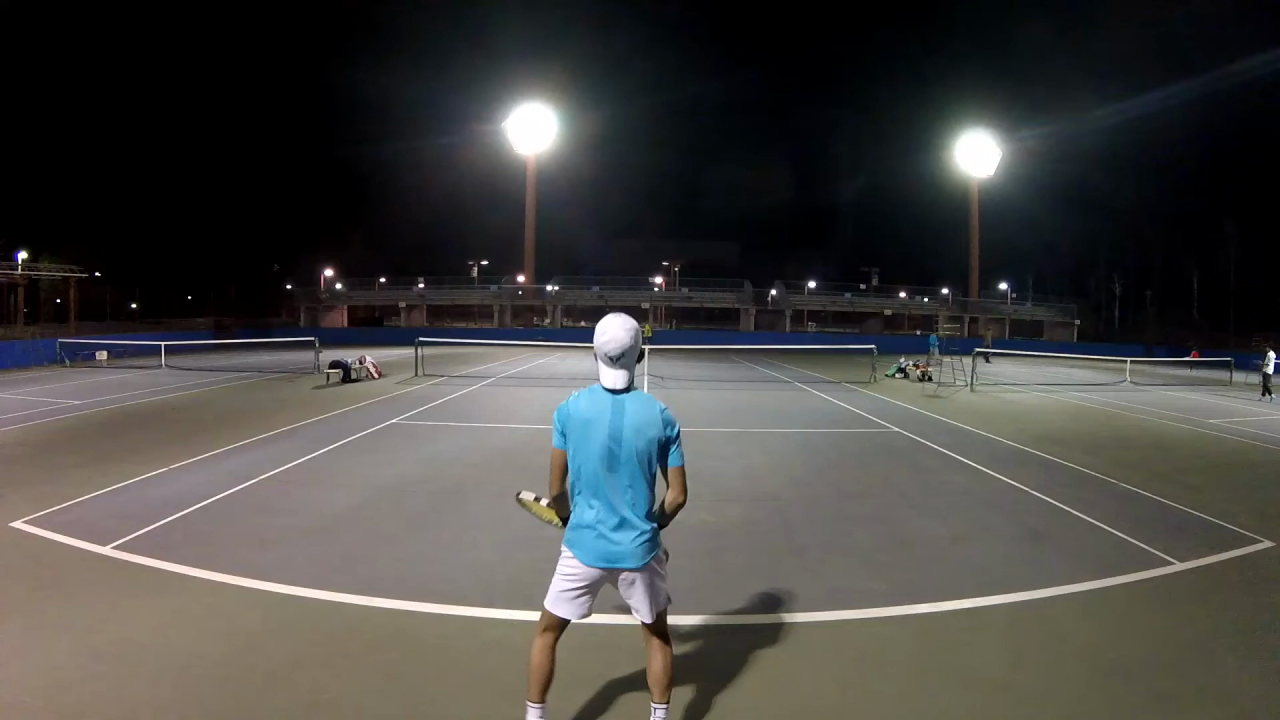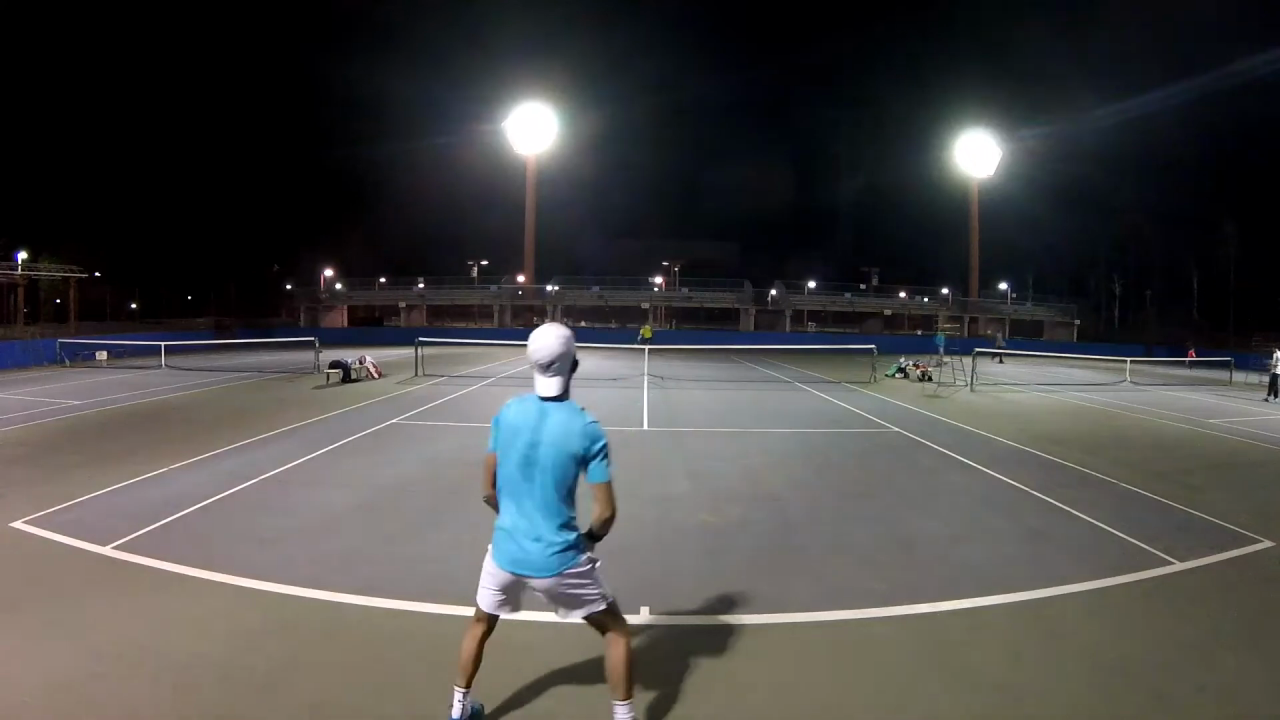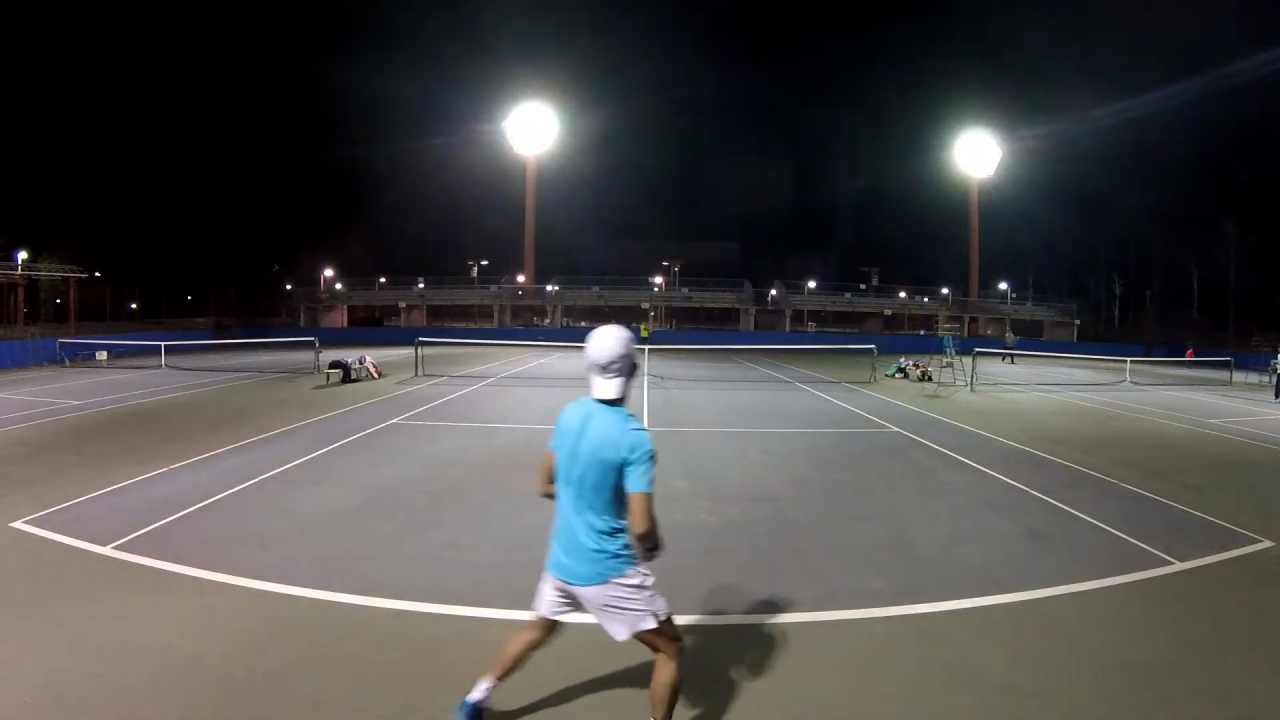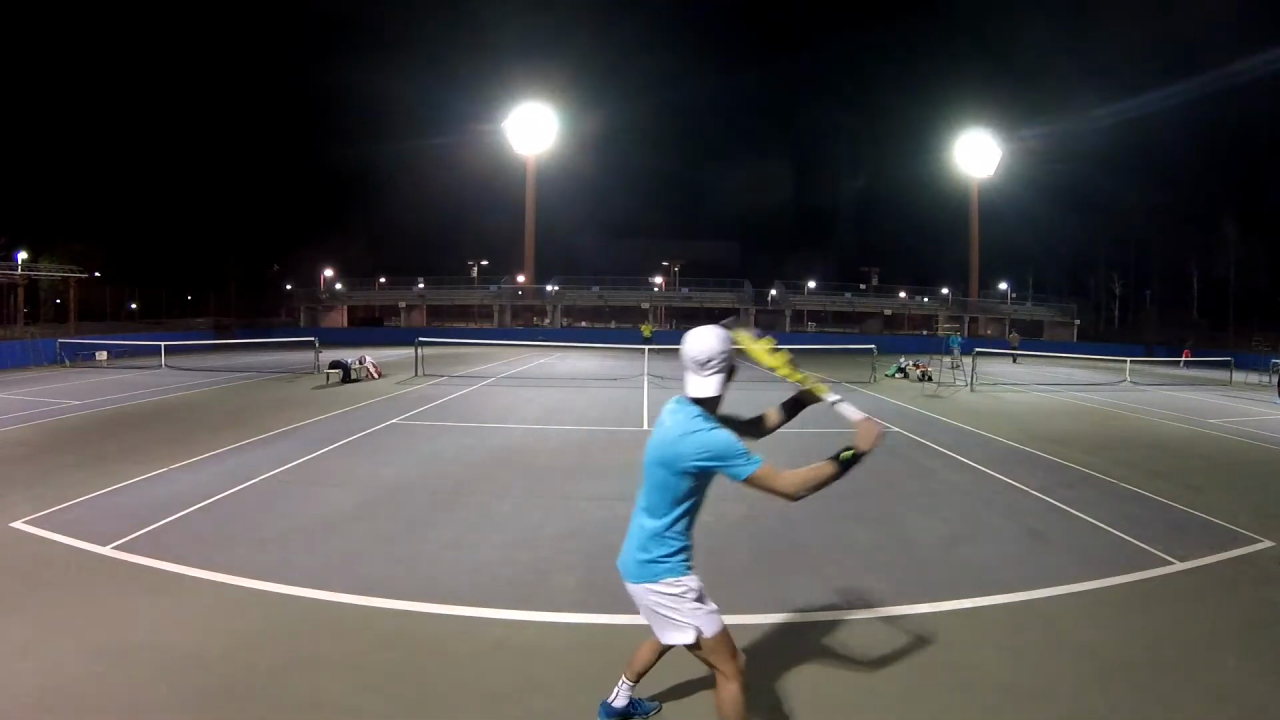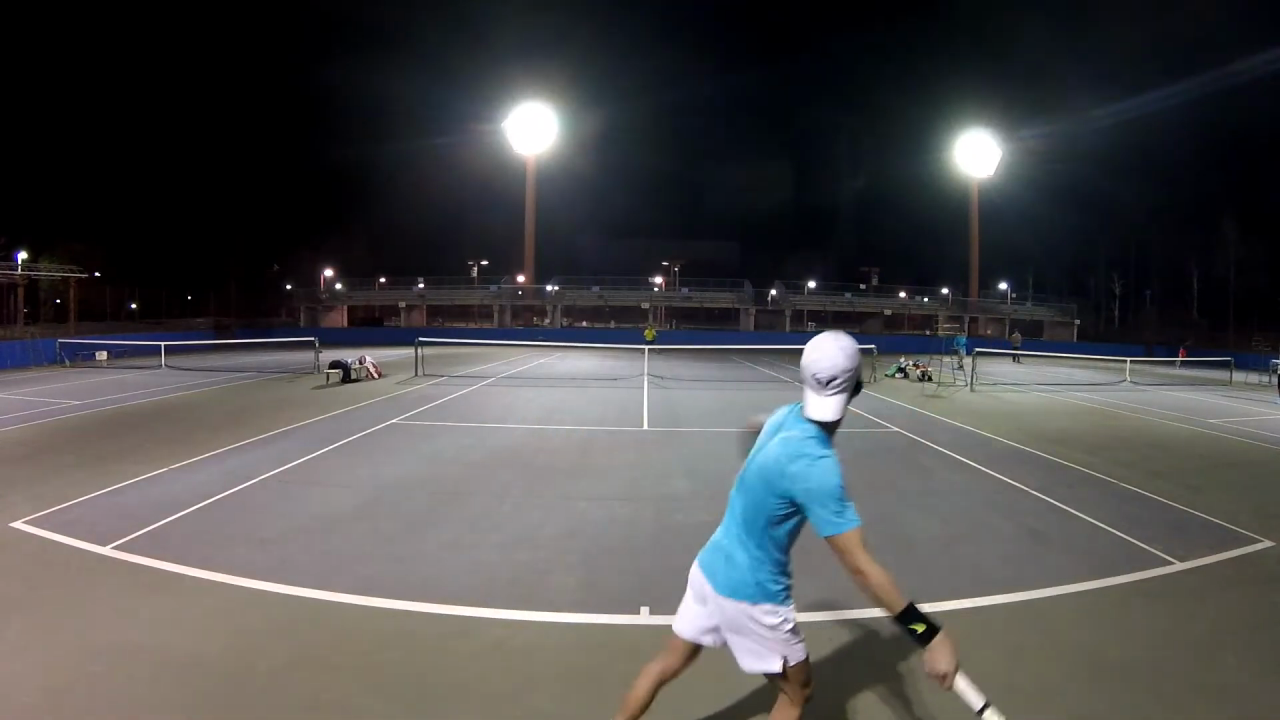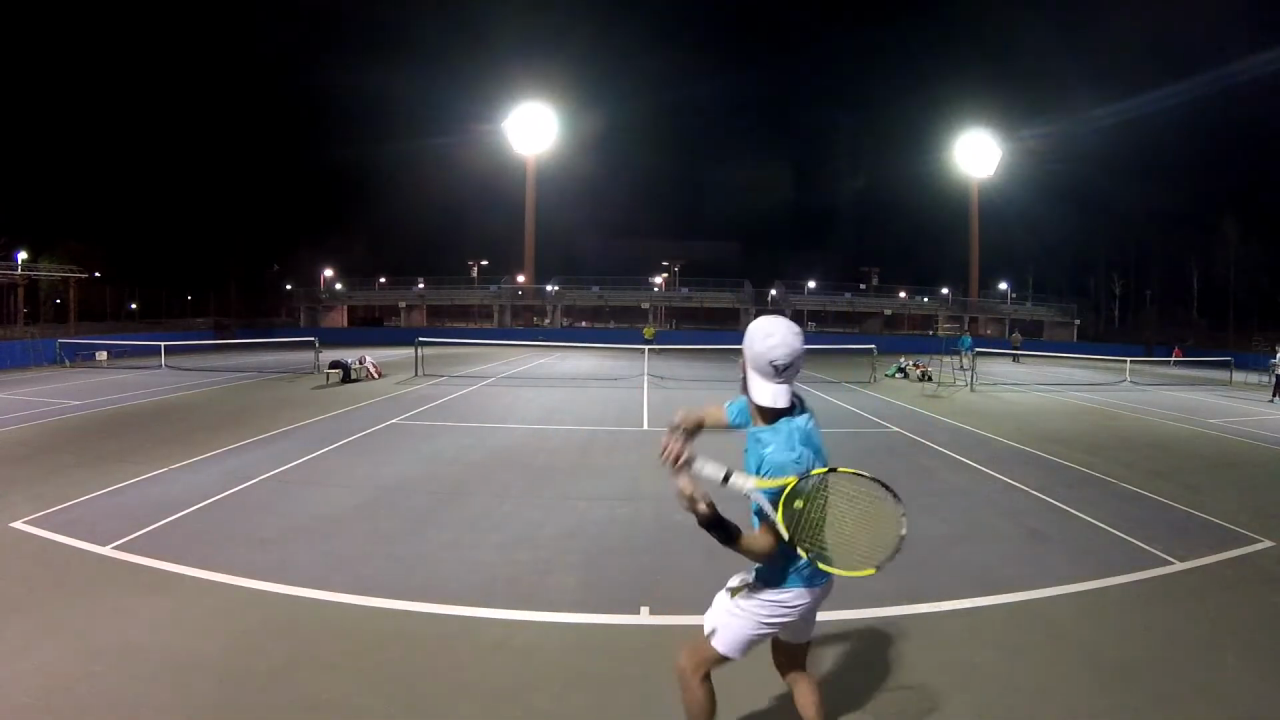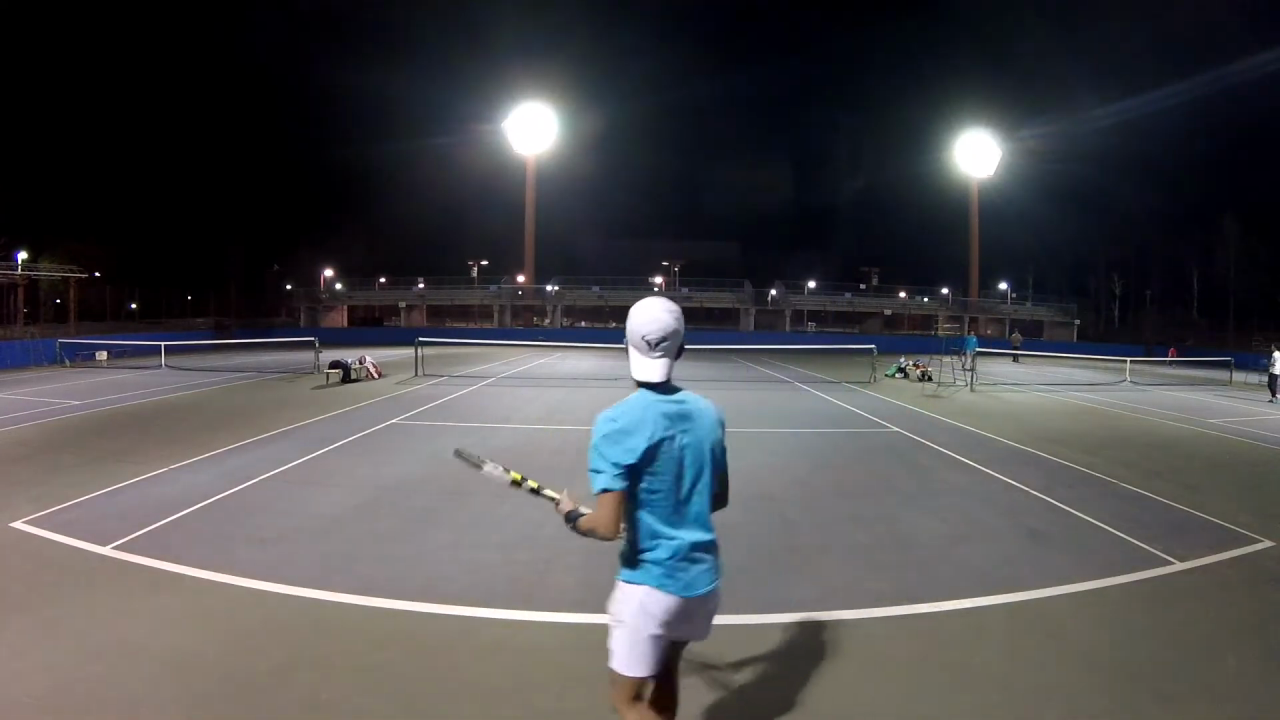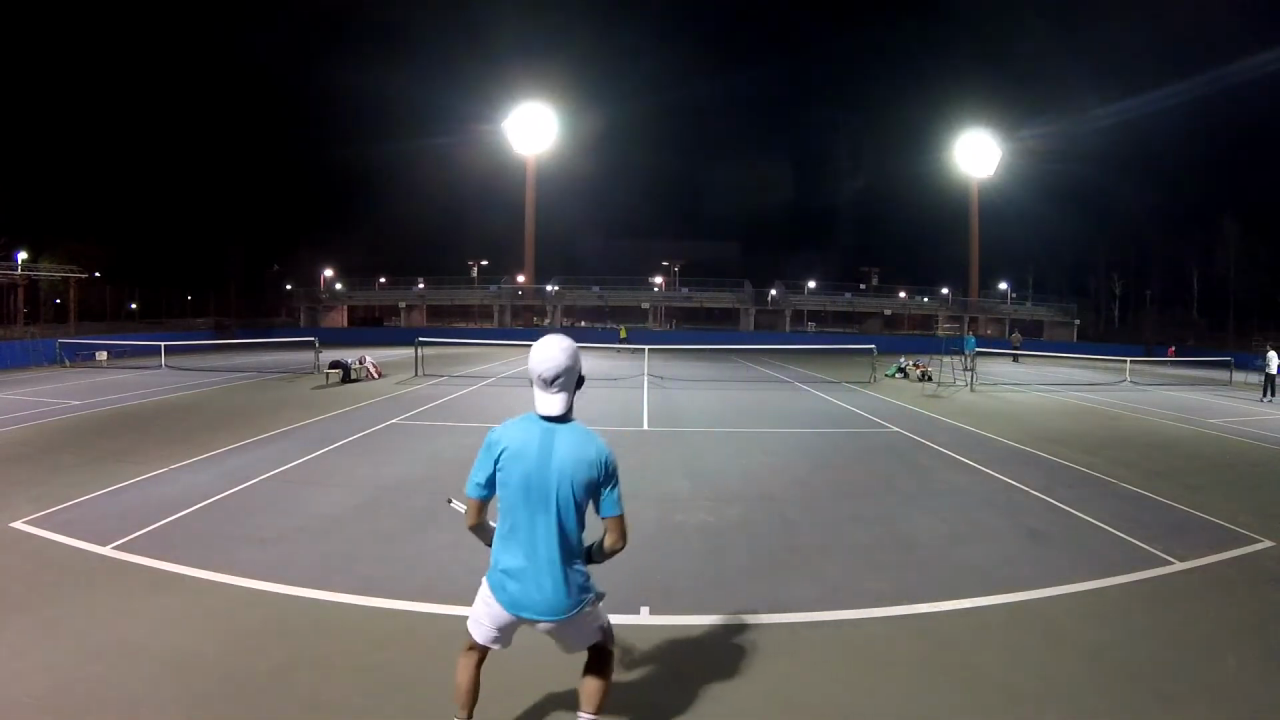
dt=0.5s
person 1, frame 1
left shoulder: (570, 409)
right shoulder: (661, 416)
left elbow: (556, 490)
right elbow: (677, 496)
left hip: (583, 548)
right hip: (640, 551)
left knee: (546, 633)
right knee: (657, 636)
person 1, frame 2
left shoulder: (507, 414)
right shoulder: (586, 429)
left elbow: (489, 492)
right elbow: (605, 512)
right wrist: (587, 541)
left hip: (506, 551)
right hip: (560, 558)
left knee: (480, 625)
right knee: (616, 631)
person 1, frame 3
left shoulder: (568, 416)
right shoulder: (634, 438)
left elbow: (547, 488)
right elbow: (642, 527)
right wrist: (652, 547)
left hip: (562, 562)
right hip: (609, 571)
left knee: (537, 631)
right knee: (669, 651)
person 1, frame 4
left shoulder: (679, 409)
right shoulder: (704, 436)
left elbow: (752, 427)
right elbow: (788, 486)
left wrist: (803, 398)
right wrist: (854, 451)
left hip: (643, 561)
right hip: (662, 573)
left knee: (669, 633)
right knee: (730, 669)
person 1, frame 5
left shoulder: (785, 419)
right shoulder: (818, 467)
right elbow: (860, 565)
right wrist: (929, 635)
left hip: (711, 572)
right hip: (755, 597)
left knee: (669, 665)
person 1, frame 6
left shoulder: (781, 455)
right shoulder: (786, 403)
left elbow: (766, 549)
right elbow: (709, 415)
left wrist: (708, 518)
right wrist: (683, 432)
left hip: (781, 585)
right hip: (809, 577)
left knee: (692, 665)
right knee: (793, 668)
person 1, frame 7
left shoulder: (618, 422)
right shoulder: (708, 413)
left elbow: (602, 526)
left wrist: (570, 513)
left hip: (650, 582)
right hip: (702, 577)
right knee: (664, 671)
person 1, frame 8
left shoulder: (500, 438)
right shoulder: (596, 451)
left elbow: (473, 520)
right elbow: (616, 540)
left hip: (506, 586)
right hip: (566, 595)
left knee: (472, 654)
right knee: (602, 650)
